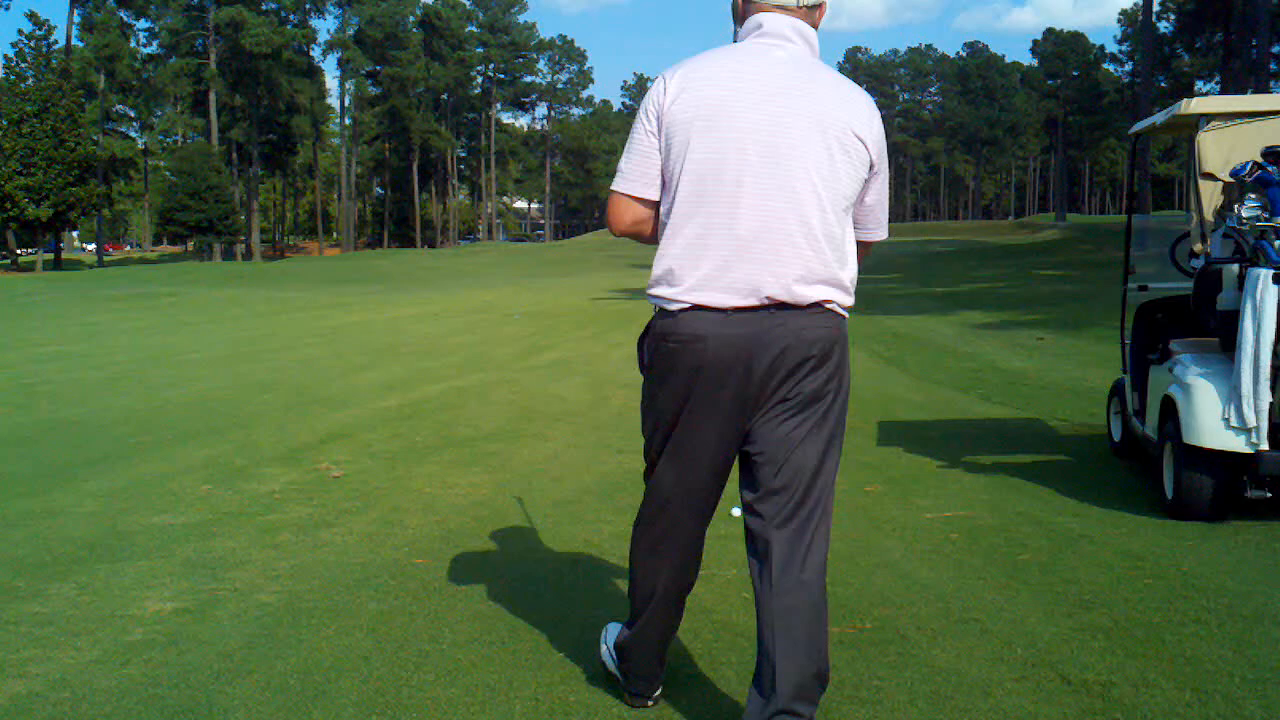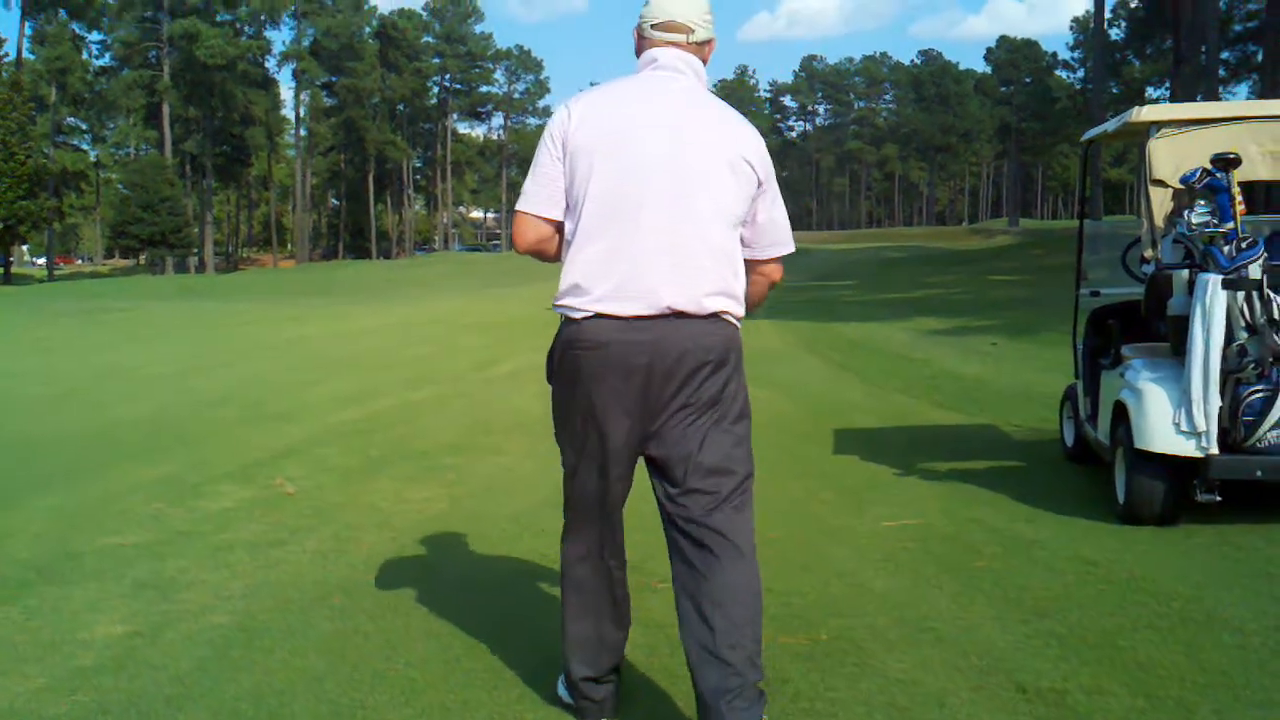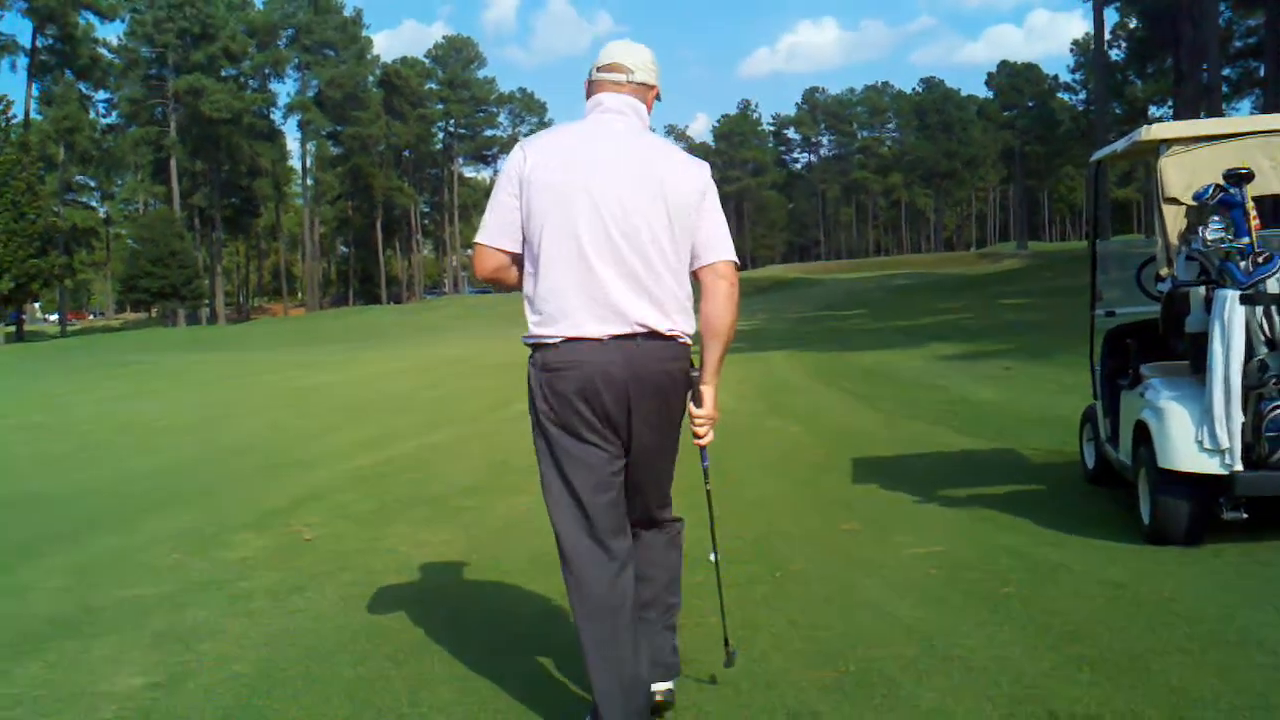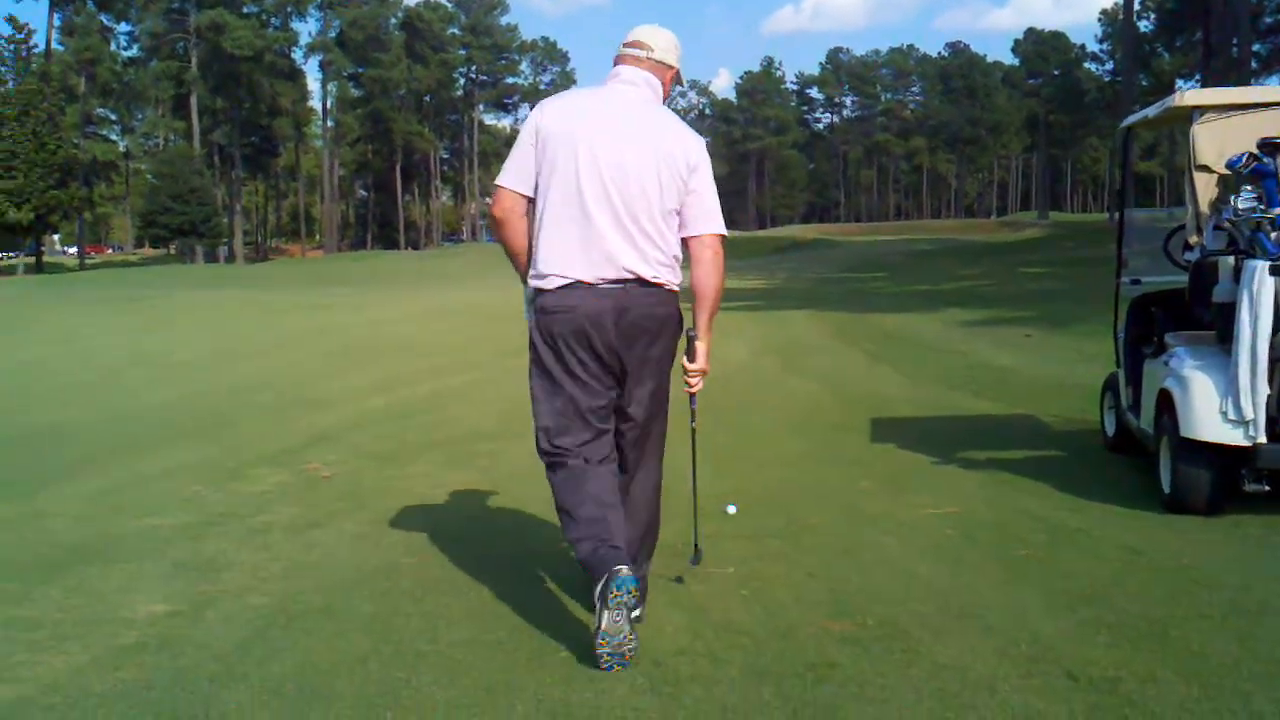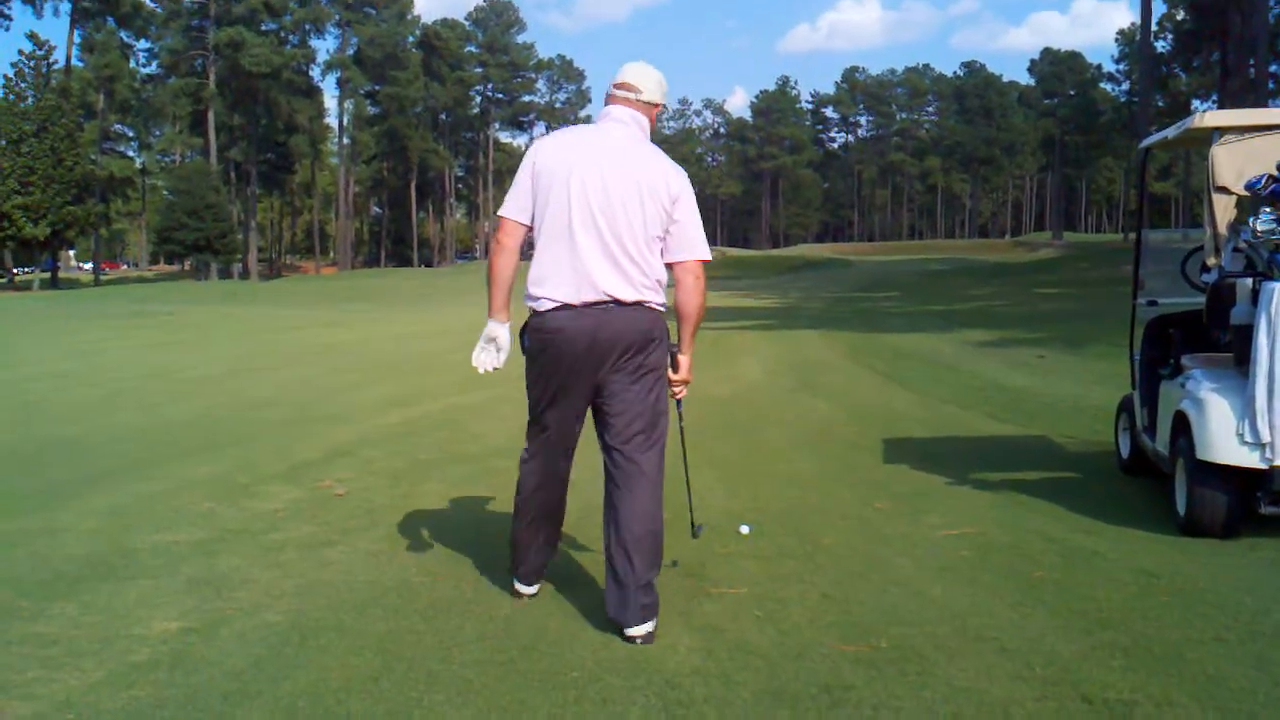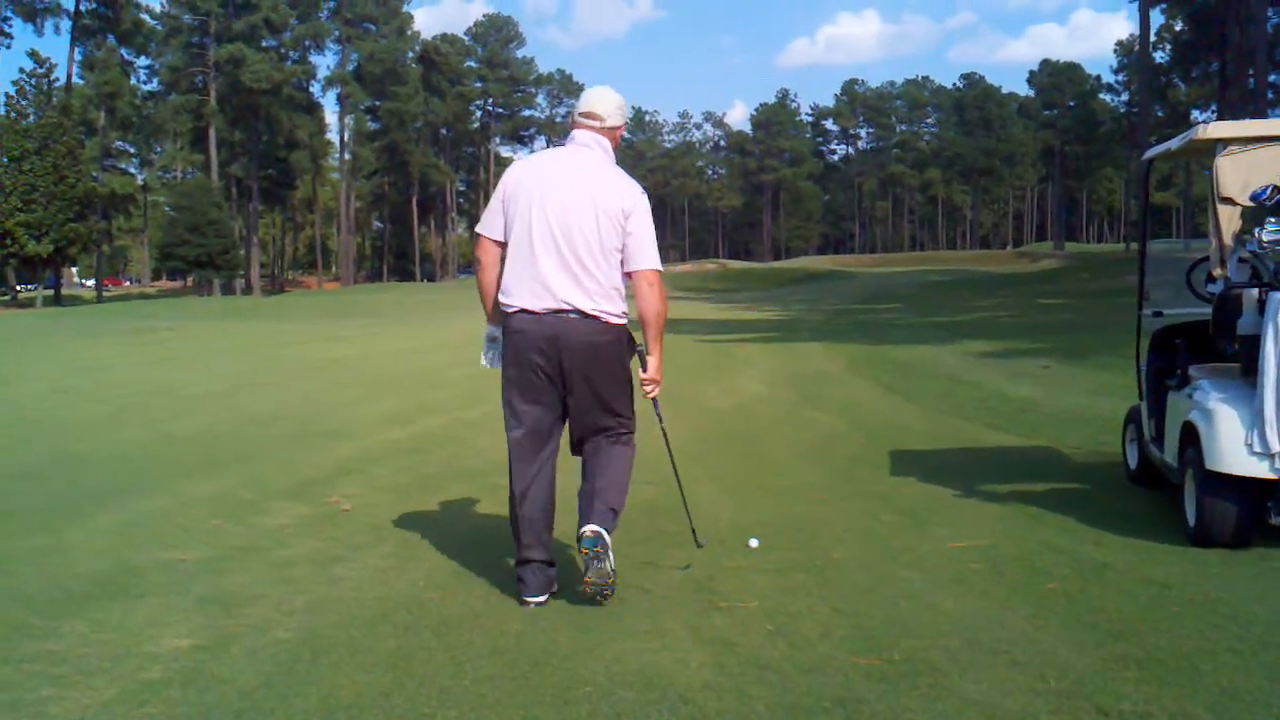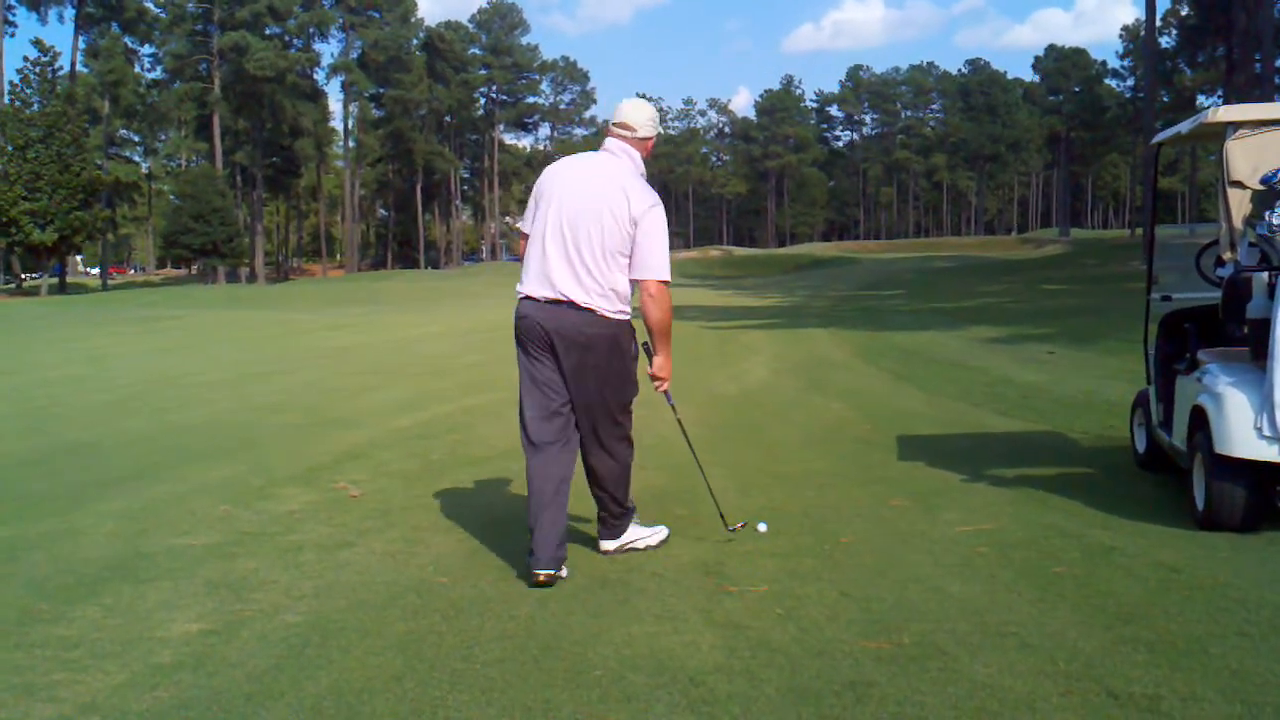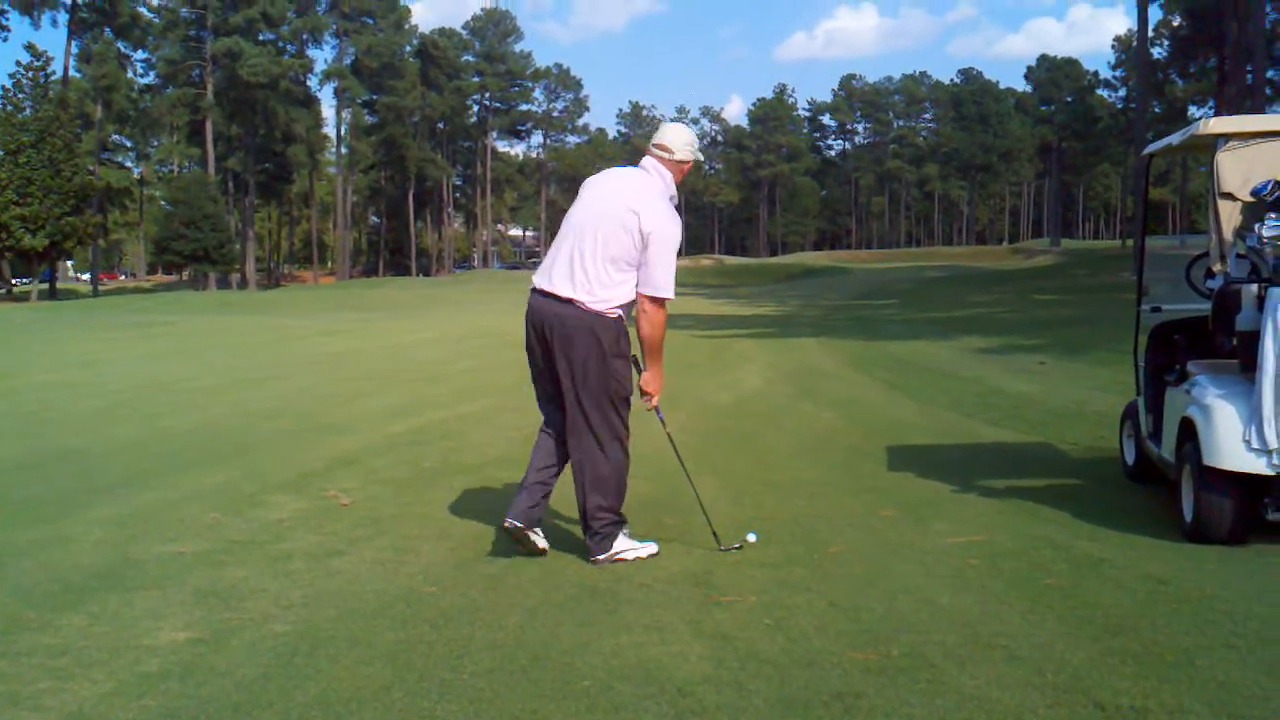
dt=0.4s
person 1, frame 1
left shoulder: (680, 84)
right shoulder: (856, 105)
left elbow: (626, 216)
right elbow: (864, 241)
left hip: (694, 332)
right hip: (808, 339)
left knee: (673, 511)
right knee: (794, 537)
person 1, frame 2
left shoulder: (578, 113)
right shoulder: (740, 132)
left elbow: (529, 236)
right elbow: (767, 269)
left hip: (598, 342)
right hip: (704, 348)
left knee: (593, 518)
right knee: (716, 532)
person 1, frame 3
left shoulder: (533, 154)
right shoulder: (685, 166)
left elbow: (489, 265)
right elbow: (720, 281)
right wrist: (710, 382)
left hip: (568, 364)
right hip: (660, 362)
left knee: (593, 538)
right knee: (651, 518)
person 1, frame 4
left shoulder: (552, 112)
right shoulder: (684, 138)
left elbow: (505, 208)
right elbow: (707, 248)
left wrist: (537, 278)
right wrist: (702, 337)
left hip: (566, 305)
right hip: (651, 308)
left knee: (576, 453)
right knee: (638, 457)
left ankle: (613, 574)
right ankle: (629, 580)
person 1, frame 5
left shoulder: (549, 148)
right shoulder: (668, 172)
left elbow: (506, 238)
right elbow: (690, 274)
left wrist: (497, 320)
right wrist: (685, 351)
left hip: (557, 324)
right hip: (637, 328)
left knee: (548, 453)
right knee: (636, 464)
left ankle: (530, 569)
right ankle: (635, 607)
person 1, frame 6
left shoulder: (521, 171)
right shoulder: (626, 189)
left elbow: (486, 254)
right elbow: (648, 281)
left wrist: (495, 320)
right wrist: (654, 353)
left hip: (526, 329)
right hip: (598, 332)
left knee: (531, 452)
right knee: (609, 439)
left ankle: (534, 576)
right ankle: (596, 529)
person 1, frame 7
left shoulder: (557, 171)
right shoulder: (643, 198)
left elbow: (525, 244)
right elbow: (653, 290)
right wrist: (662, 353)
left hip: (535, 316)
right hip: (599, 326)
left knee: (545, 436)
right knee: (607, 434)
left ankle: (546, 554)
right ankle: (615, 528)
person 1, frame 8
left shoulder: (602, 179)
right shoulder: (663, 216)
right elbow: (649, 305)
right wrist: (654, 369)
left hip: (542, 305)
right hip: (590, 322)
left knee: (559, 420)
right knee: (601, 433)
left ankle: (526, 508)
right ankle: (605, 538)
